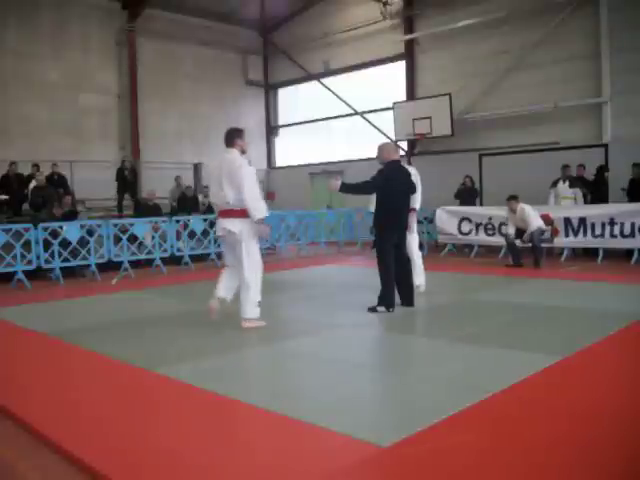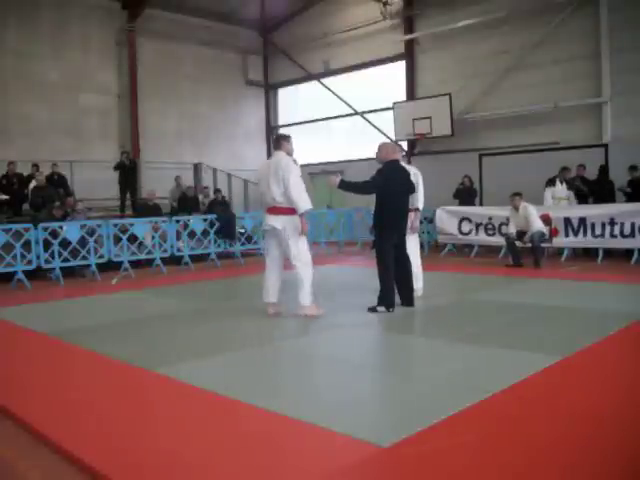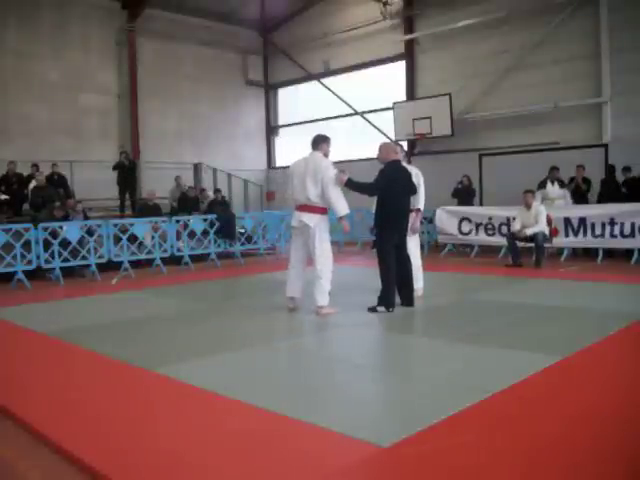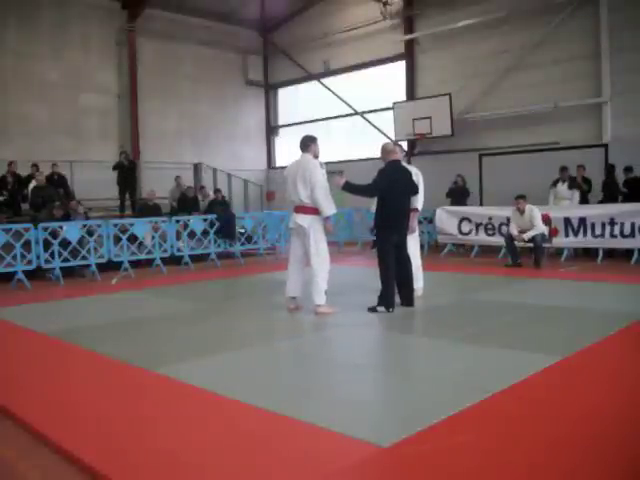
dt=0.7s
person 1, frame 1
left shoulder: (215, 165)
right shoulder: (241, 162)
right elbow: (250, 194)
right wrist: (261, 220)
left hip: (223, 220)
right hip: (242, 220)
left knee: (233, 265)
right knee: (251, 268)
left ankle: (218, 298)
right ankle: (249, 316)
person 1, frame 2
left shoulder: (266, 166)
right shoulder: (287, 162)
right elbow: (295, 190)
right wrist: (303, 215)
left hip: (271, 217)
right hip: (288, 217)
left knee: (273, 263)
right knee: (302, 261)
left ankle: (271, 304)
right ankle: (306, 305)
person 1, frame 3
left shoulder: (296, 165)
right shoulder: (324, 164)
left elbow: (292, 191)
right elbow: (332, 191)
right wrist: (342, 217)
left hip: (299, 214)
right hip: (317, 217)
left knee: (296, 259)
right knee: (323, 261)
left ankle: (292, 299)
right ankle: (322, 305)
person 1, frame 4
left shoulder: (291, 168)
right shoulder: (314, 164)
left elbow: (290, 194)
right elbow: (320, 192)
right wrist: (327, 217)
left hip: (297, 216)
right hip: (312, 217)
left knee: (296, 259)
right knee: (320, 260)
left ankle: (292, 300)
right ankle: (320, 303)
person 2, frame 1
left shoulder: (386, 172)
right shoulder: (404, 172)
left elbow: (367, 187)
right elbow: (412, 189)
left wrist: (341, 186)
left hip: (386, 224)
right hip: (400, 223)
left knee: (386, 261)
right knee: (401, 259)
left ankle: (387, 302)
right ankle: (407, 298)
person 2, frame 2
left shoulder: (385, 172)
right shoulder: (403, 172)
left elbow: (367, 187)
right elbow: (411, 189)
left wrist: (341, 183)
left hip: (386, 223)
right hip: (399, 222)
left knee: (385, 261)
right knee: (401, 259)
left ankle: (386, 302)
right ankle: (407, 298)
person 2, frame 3
left shoulder: (388, 172)
right shoulder: (404, 171)
left elbow: (372, 189)
right elbow: (412, 190)
left wrist: (347, 182)
left hip: (387, 223)
right hip: (400, 222)
left knee: (387, 261)
right knee: (401, 258)
left ankle: (387, 302)
right ankle: (407, 298)
person 2, frame 4
left shoulder: (386, 172)
right shoulder: (405, 172)
left elbow: (371, 190)
right elbow: (414, 190)
left wrist: (345, 185)
left hip: (387, 223)
right hip: (401, 222)
left knee: (387, 261)
right knee: (402, 258)
left ankle: (386, 302)
right ankle: (407, 298)
person 3, frame 1
left shoulder: (410, 171)
left elbow: (416, 193)
right elbow: (377, 194)
left wrist: (412, 215)
left knee: (412, 249)
left ankle: (419, 283)
person 3, frame 2
left shoulder: (412, 172)
left elbow: (418, 195)
left wrist: (416, 218)
left hip: (407, 217)
left knee: (411, 252)
left ankle: (416, 287)
person 3, frame 3
left shoulder: (413, 172)
right shoulder: (388, 173)
left elbow: (419, 197)
right elbow: (380, 196)
left wrist: (417, 220)
right wrist: (377, 219)
left hip: (407, 218)
right hip: (391, 219)
left knee: (411, 253)
right knee: (392, 254)
left ankle: (416, 286)
right ankle: (397, 285)
person 3, frame 4
left shoulder: (412, 172)
right shoulder: (386, 174)
left elbow: (418, 197)
right elbow: (379, 196)
left wrist: (413, 220)
right wrist: (377, 219)
left hip: (406, 218)
right hip: (389, 220)
left knee: (411, 253)
right knee: (391, 254)
left ankle: (416, 286)
right ankle: (398, 285)
